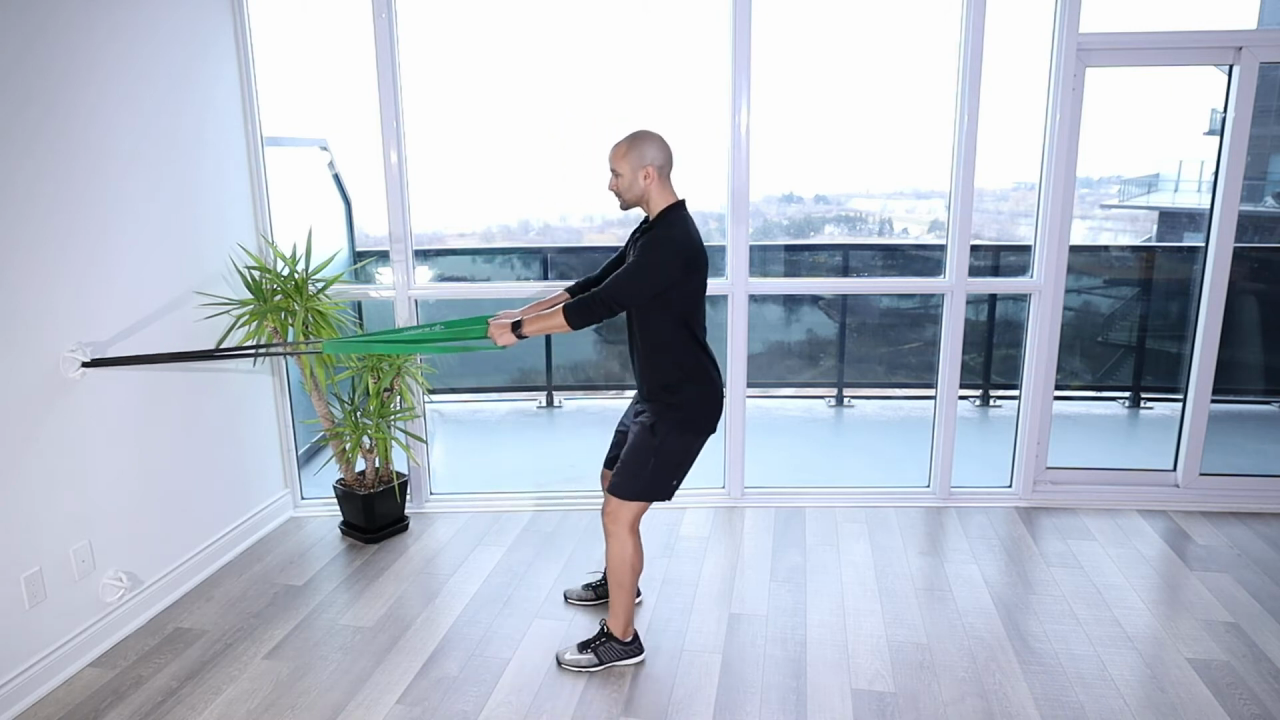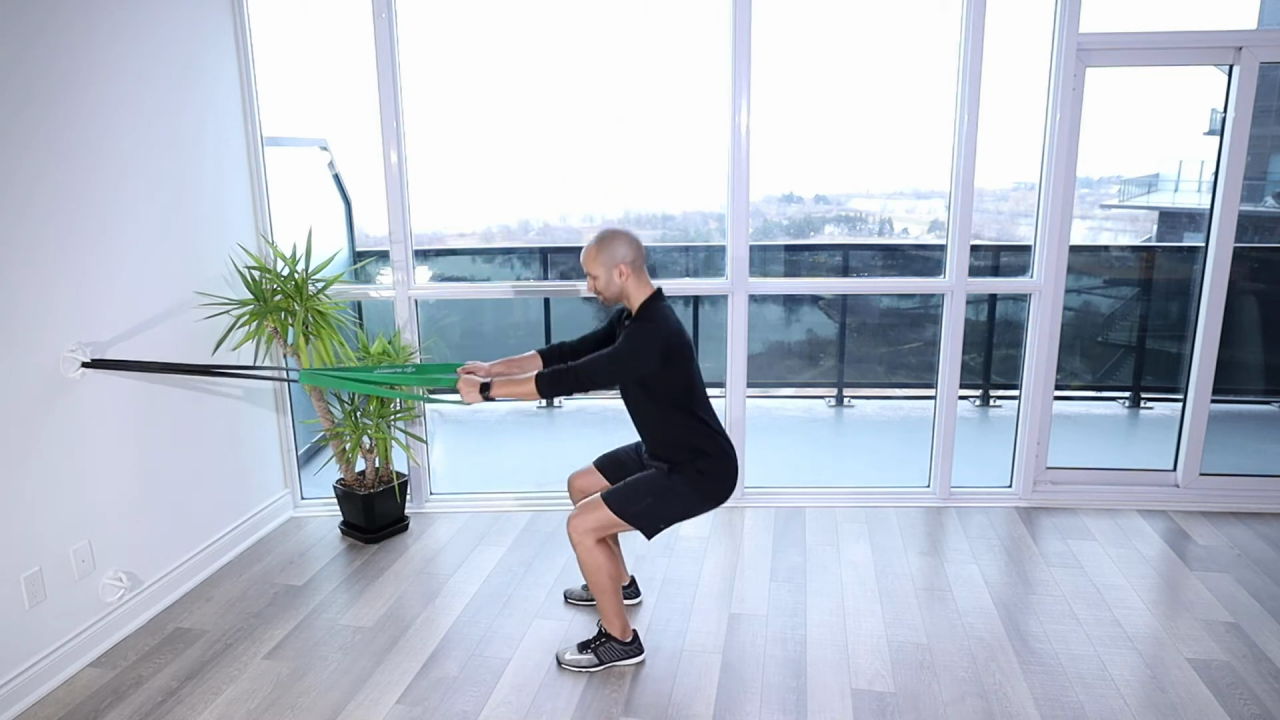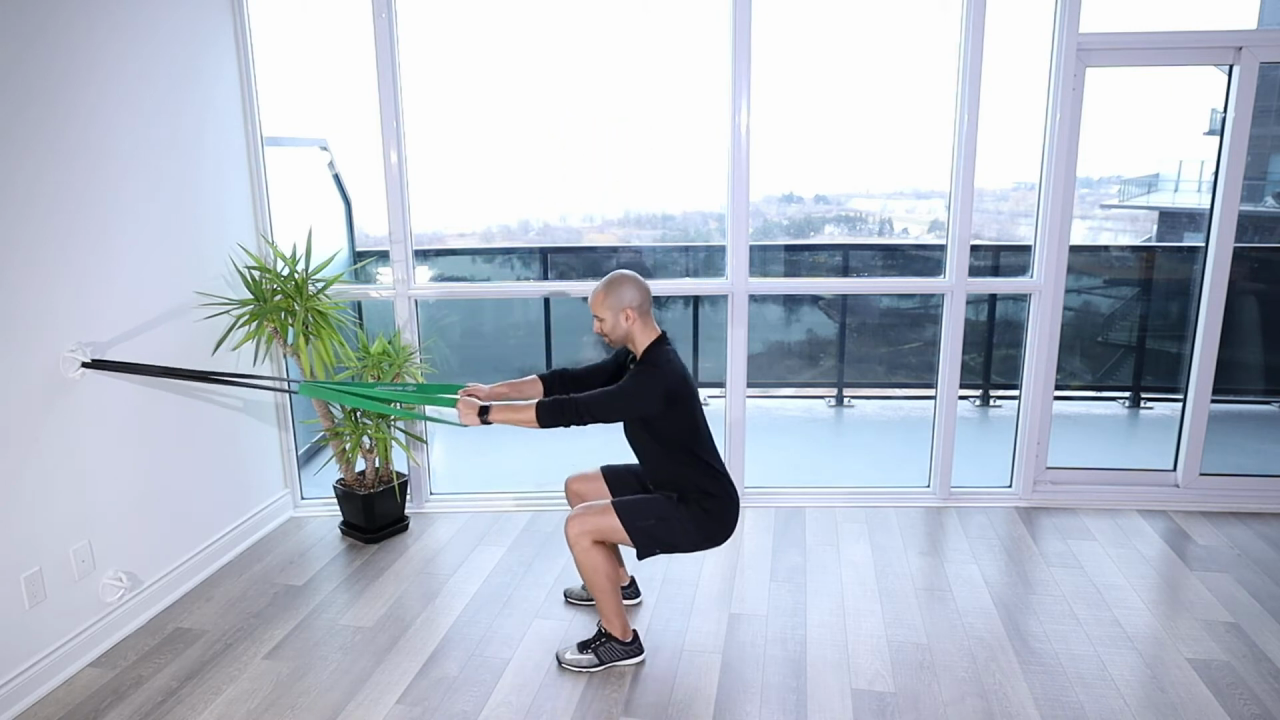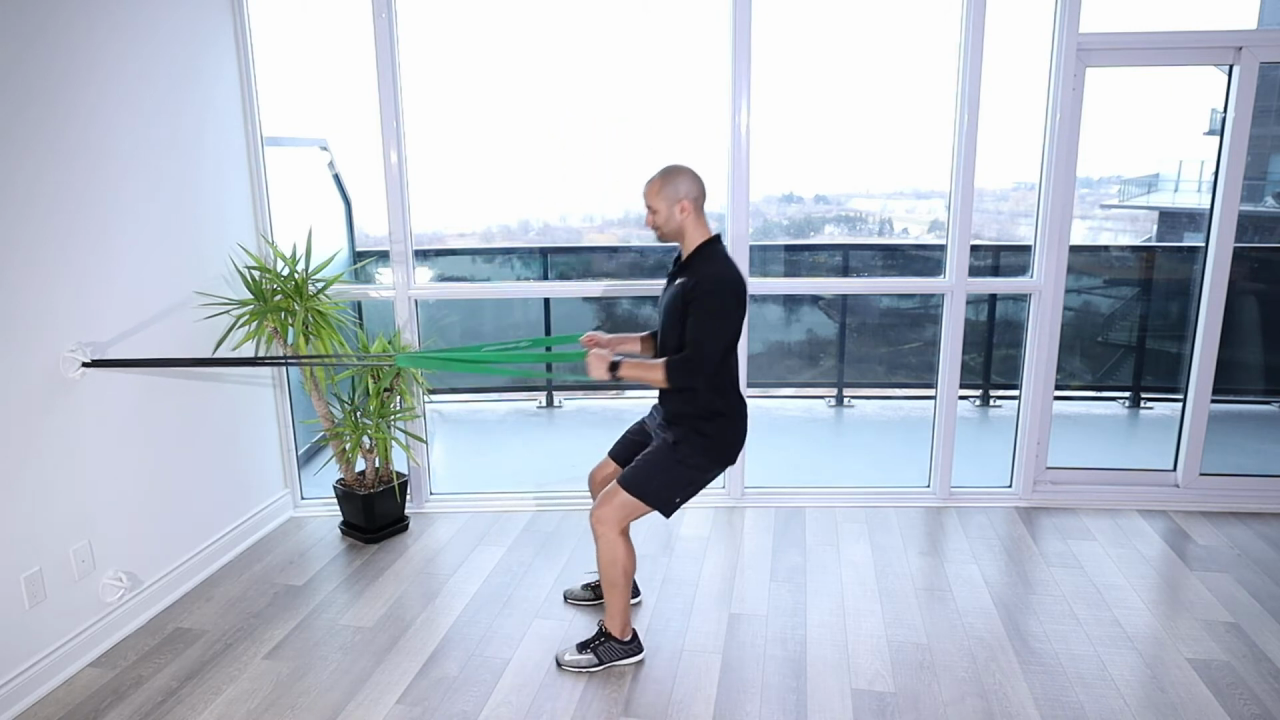
dt=0.5s
person 1, frame 1
left shoulder: (672, 241)
right shoulder: (652, 233)
left elbow: (602, 304)
right elbow: (595, 285)
left wrist: (521, 329)
right wrist: (523, 314)
left hip: (683, 406)
right hip: (659, 395)
left knee: (618, 513)
right knee: (613, 482)
left ankle: (620, 639)
right ankle: (620, 582)
person 1, frame 2
left shoulder: (653, 335)
right shoulder: (633, 318)
left elbow: (574, 379)
right elbow: (571, 352)
left wrist: (487, 390)
right wrist: (494, 368)
left hip: (699, 471)
right hip: (668, 452)
left knee: (583, 526)
right knee: (581, 485)
left ankle: (619, 639)
right ankle: (620, 582)
person 1, frame 3
left shoulder: (657, 379)
right shoulder: (639, 358)
left elbow: (573, 411)
right elbow: (571, 382)
left wrist: (486, 414)
right wrist: (494, 391)
left hip: (702, 512)
right hip: (674, 487)
left knee: (580, 527)
right knee: (579, 488)
left ankle: (620, 640)
right ankle: (621, 583)
person 1, frame 4
left shoulder: (717, 279)
right shoulder: (688, 265)
left elbow: (692, 369)
left wrist: (615, 367)
right wrist: (614, 342)
left hip: (705, 433)
right hip: (671, 417)
left knee: (606, 514)
right knee: (600, 482)
left ankle: (618, 637)
right ankle: (619, 582)
